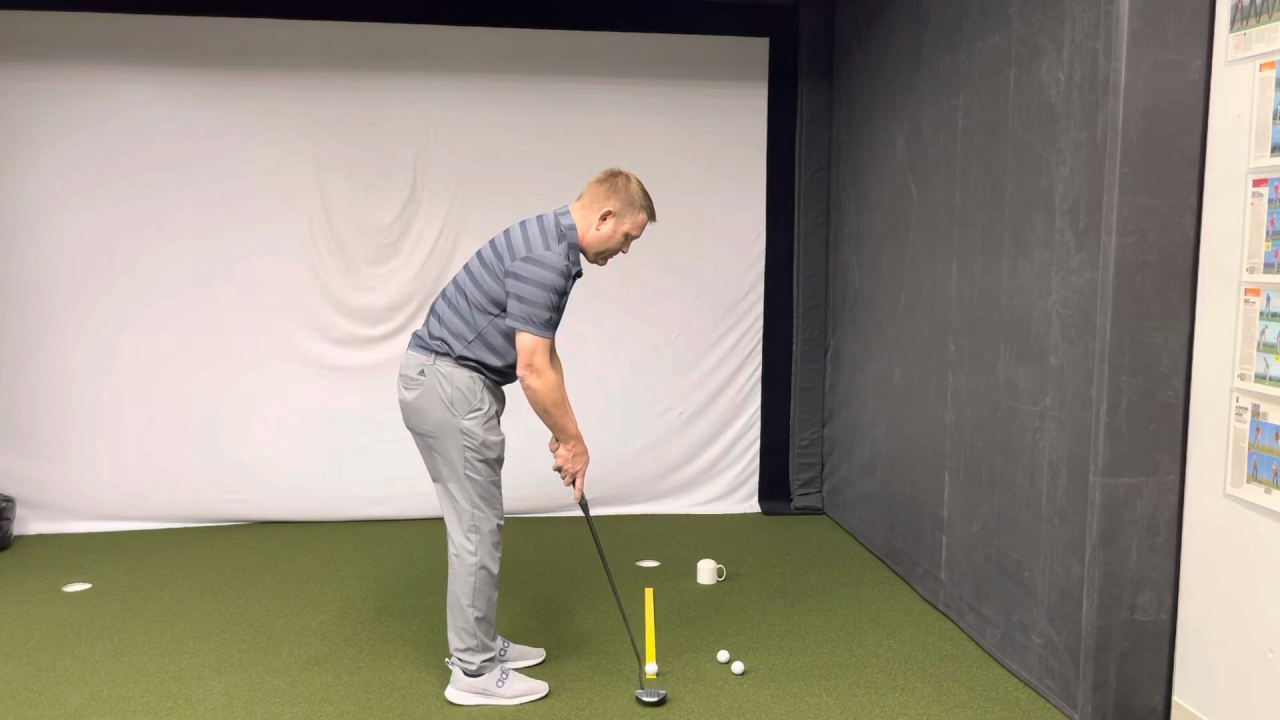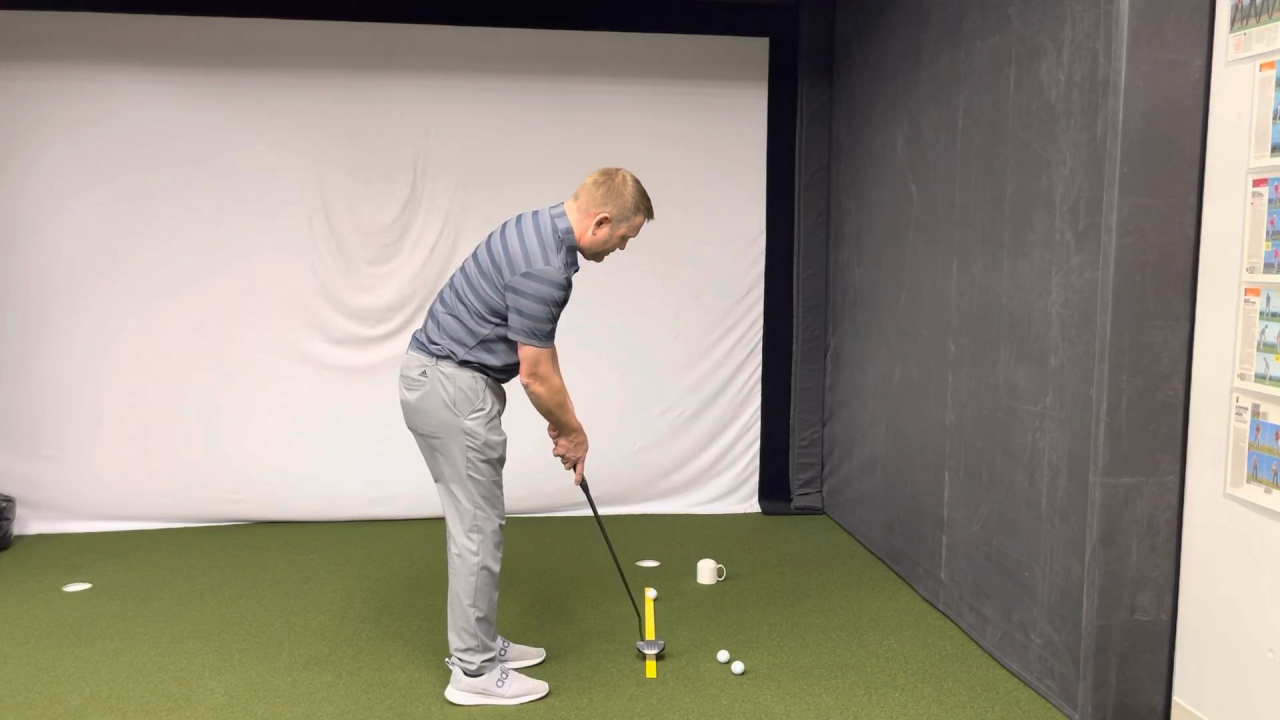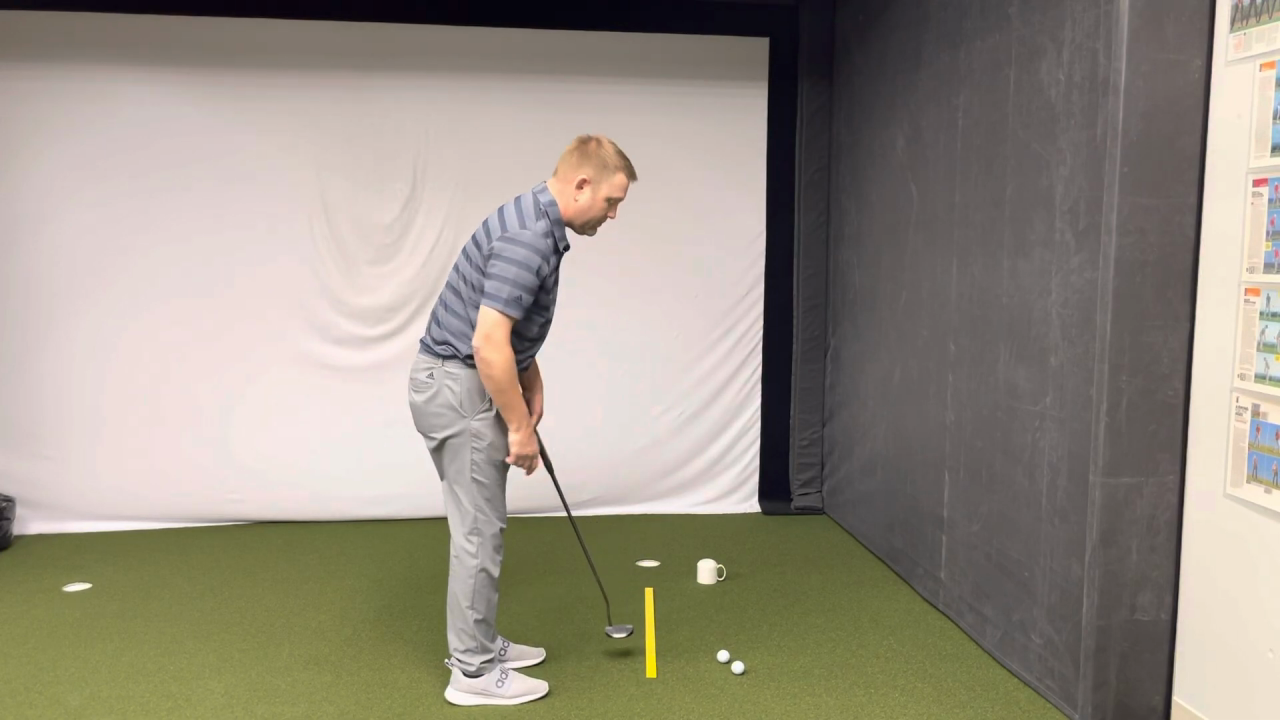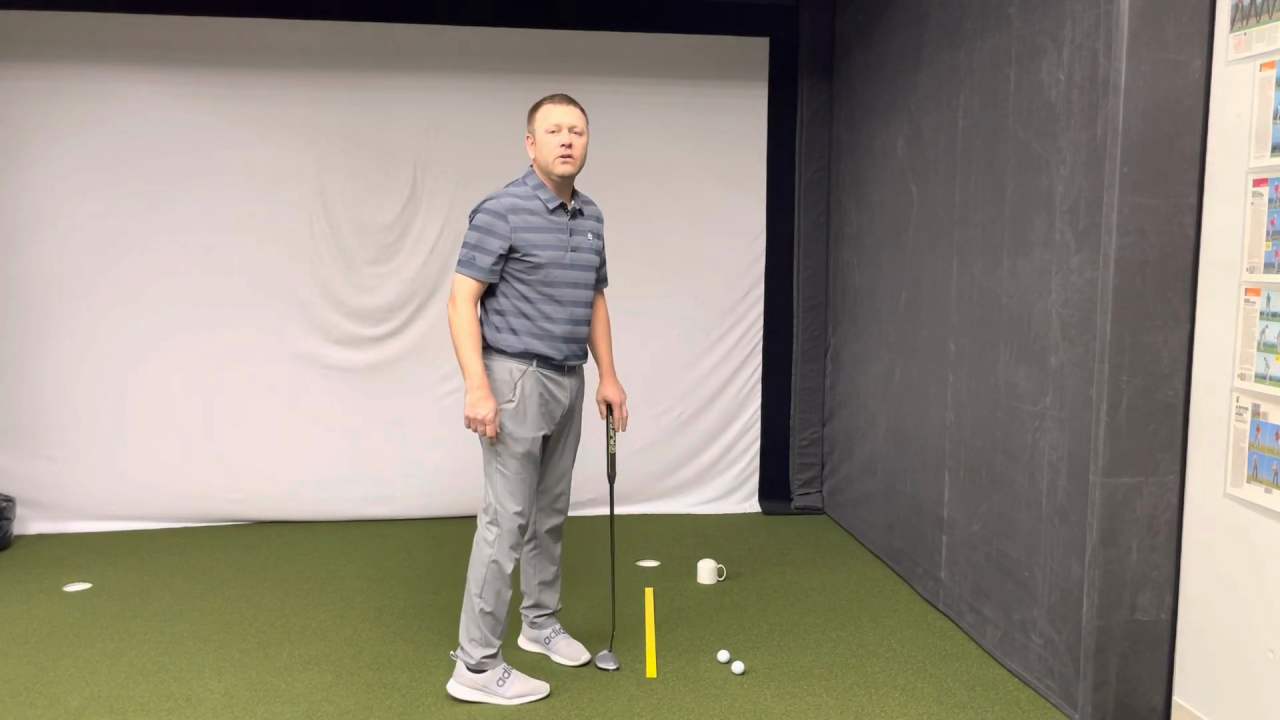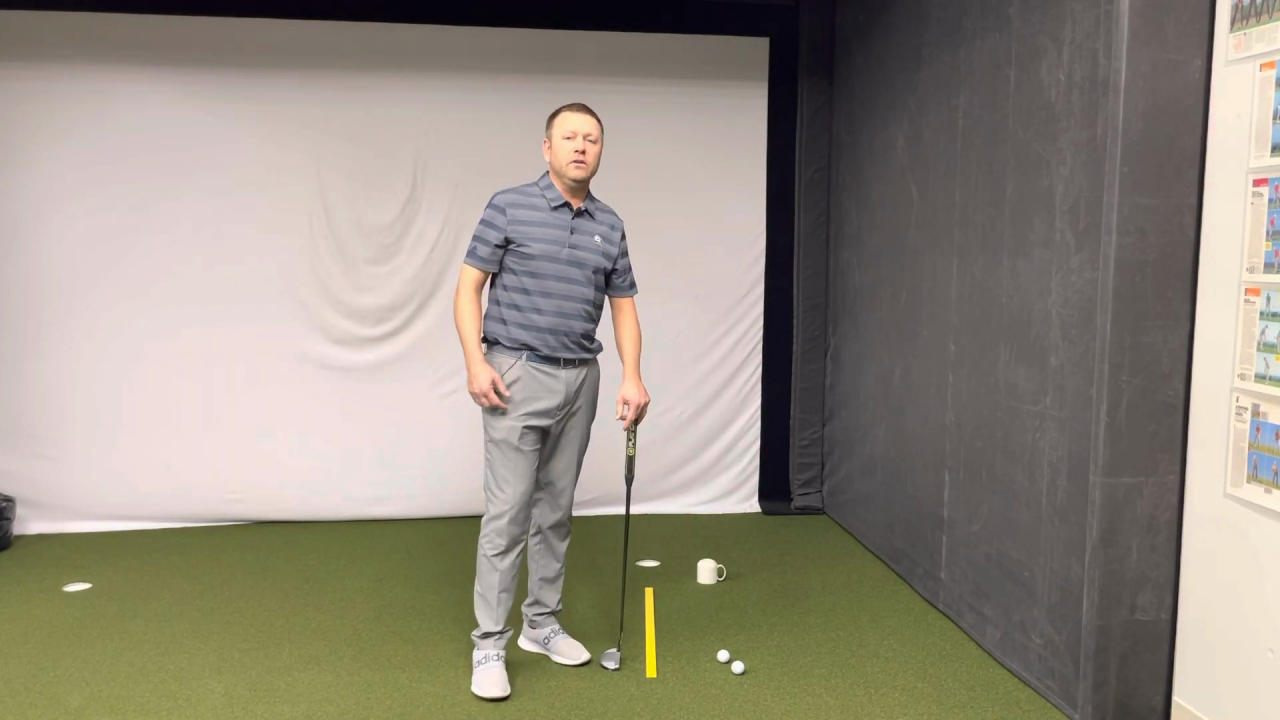
dt=1s
person 1, frame 1
left shoulder: (550, 241)
right shoulder: (546, 256)
left elbow: (543, 354)
right elbow: (532, 369)
left wrist: (563, 431)
right wrist: (573, 441)
left hip: (448, 380)
right hip: (449, 386)
left knee: (477, 523)
right knee: (476, 528)
left ankle: (478, 644)
right ankle: (474, 670)
person 1, frame 2
left shoulder: (540, 228)
right shoulder: (544, 266)
left elbow: (538, 353)
right elbow: (536, 375)
left wrist: (564, 420)
right wrist: (572, 431)
left hip: (444, 378)
right hip: (452, 387)
left knee: (476, 522)
right knee: (478, 527)
left ankle: (477, 643)
right ankle: (474, 670)
person 1, frame 3
left shoulder: (536, 221)
right shoulder: (527, 237)
right elbow: (488, 345)
left wrist: (533, 394)
right wrist: (520, 427)
left hip: (465, 384)
right hip: (459, 388)
left knee: (483, 524)
right knee: (479, 530)
left ankle: (480, 644)
right ankle: (473, 671)
person 1, frame 4
left shoulder: (591, 216)
right shoulder: (501, 210)
right elbow: (462, 300)
left wrist: (608, 375)
right wrist: (477, 386)
left hip: (568, 384)
right hip: (516, 381)
left knee: (549, 515)
right knee: (506, 521)
left ankle: (540, 622)
right ankle: (476, 664)
person 1, frame 5
left shoulder: (610, 225)
right shoulder: (508, 207)
left elbow: (623, 305)
right elbow: (469, 286)
left wrist: (632, 377)
right wrist: (476, 361)
left hip: (580, 382)
right hip: (517, 376)
left knee: (554, 510)
right knee: (507, 511)
left ankle: (542, 623)
right ankle: (489, 644)
